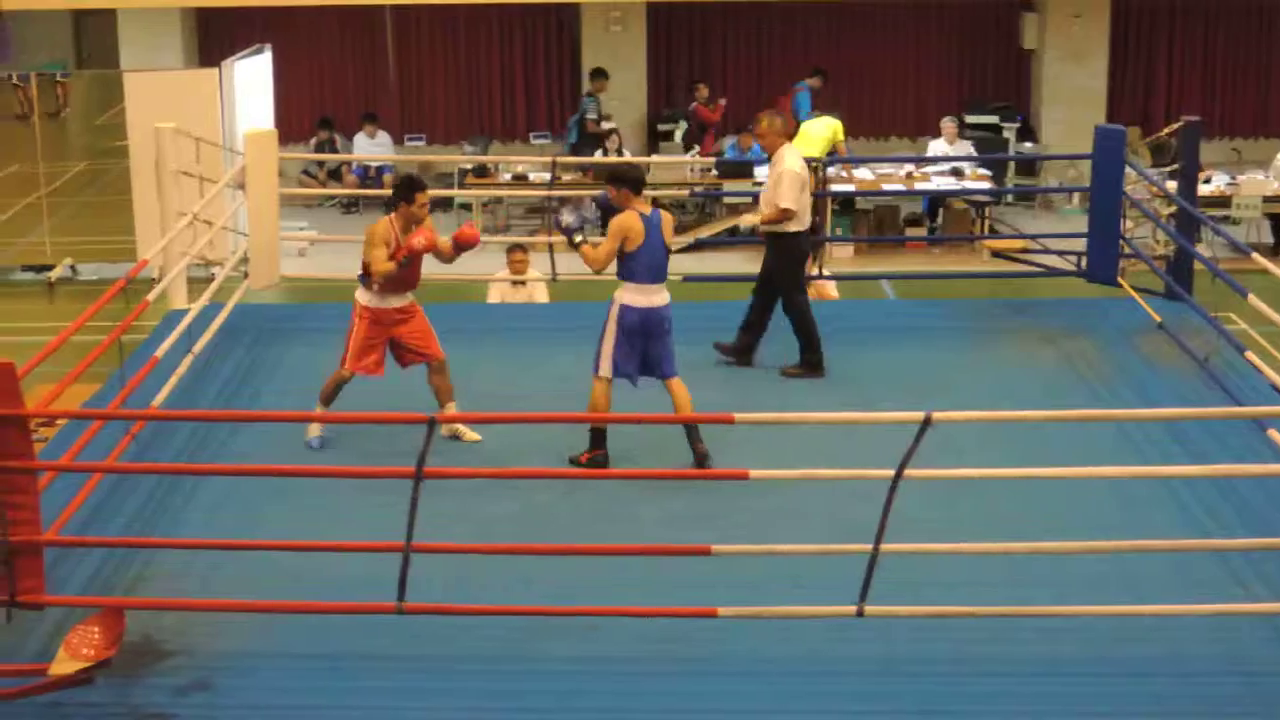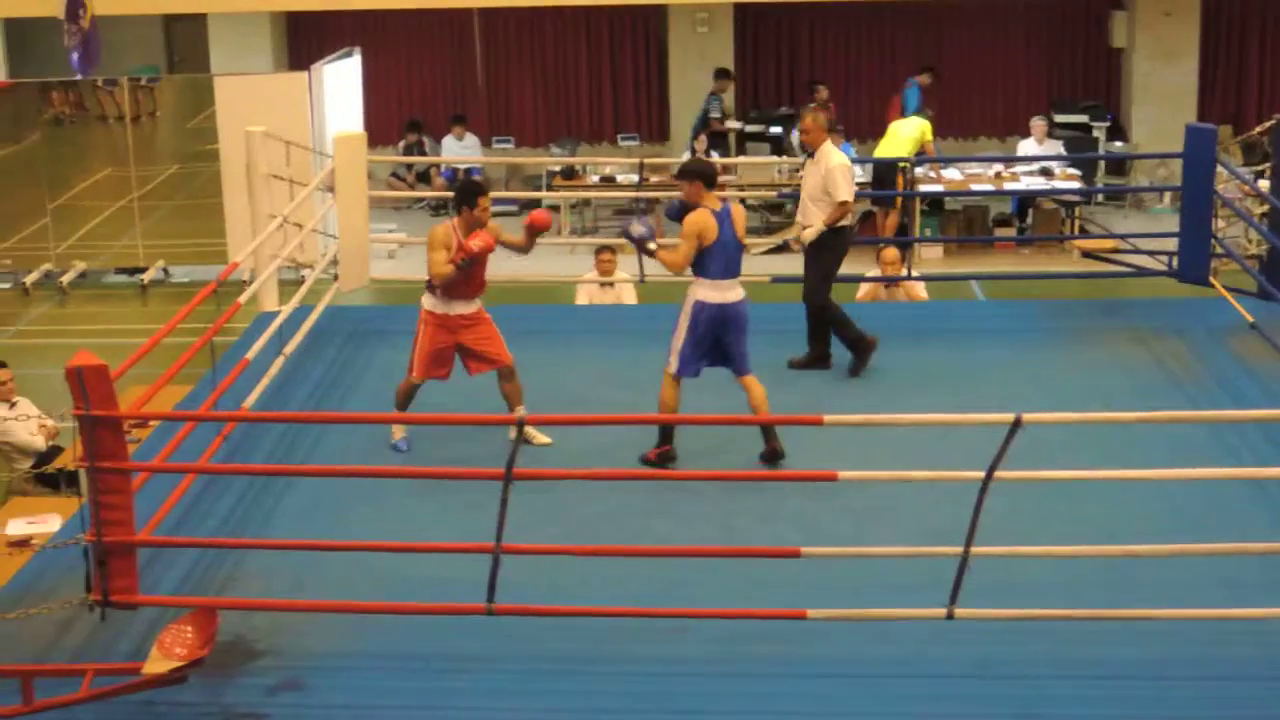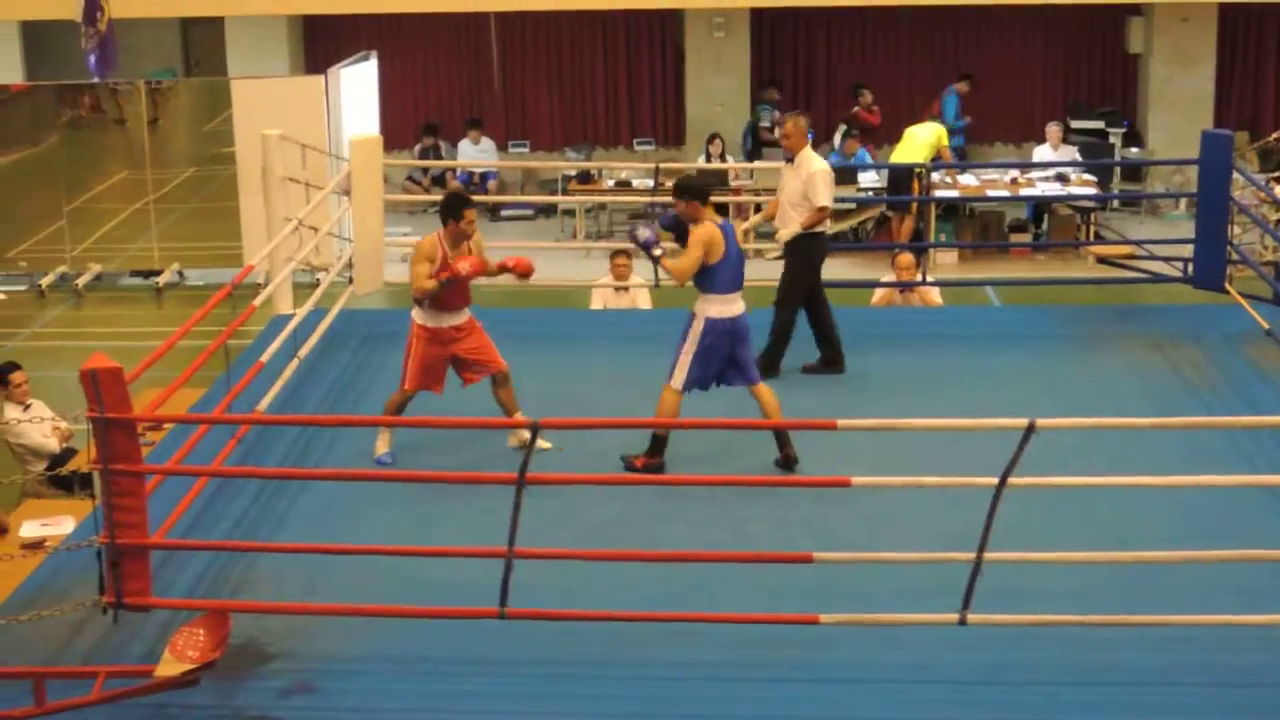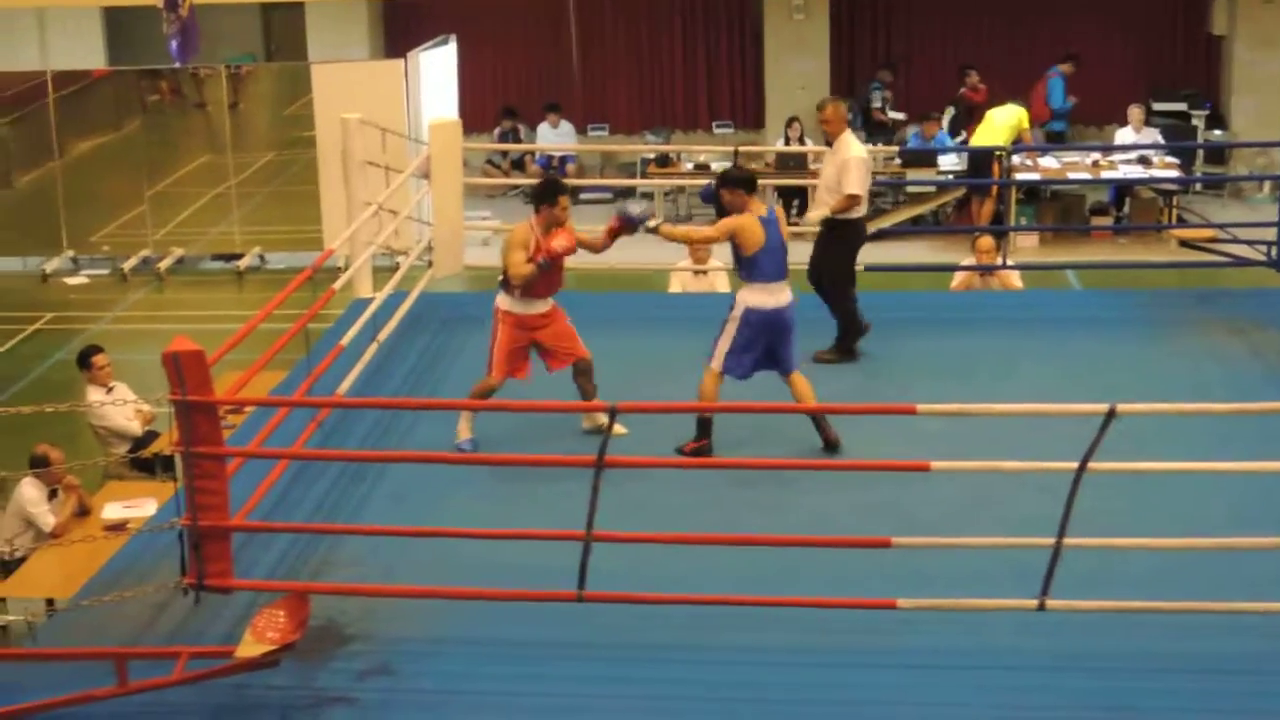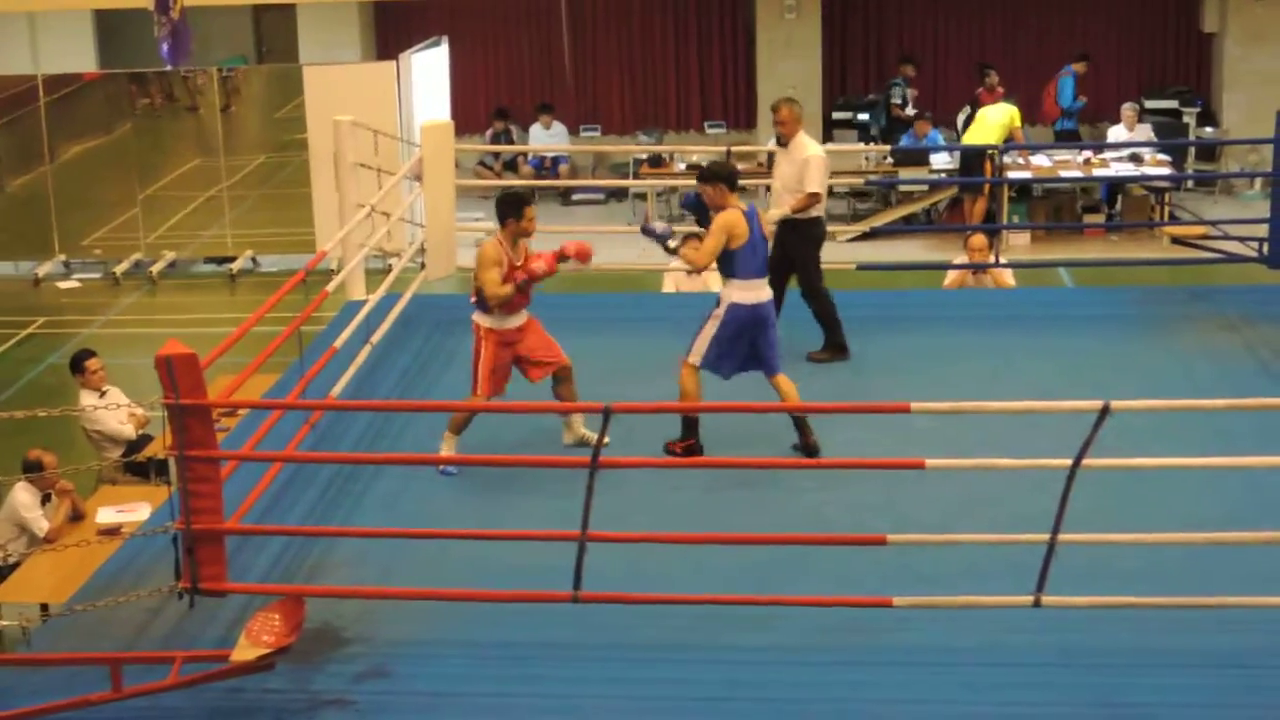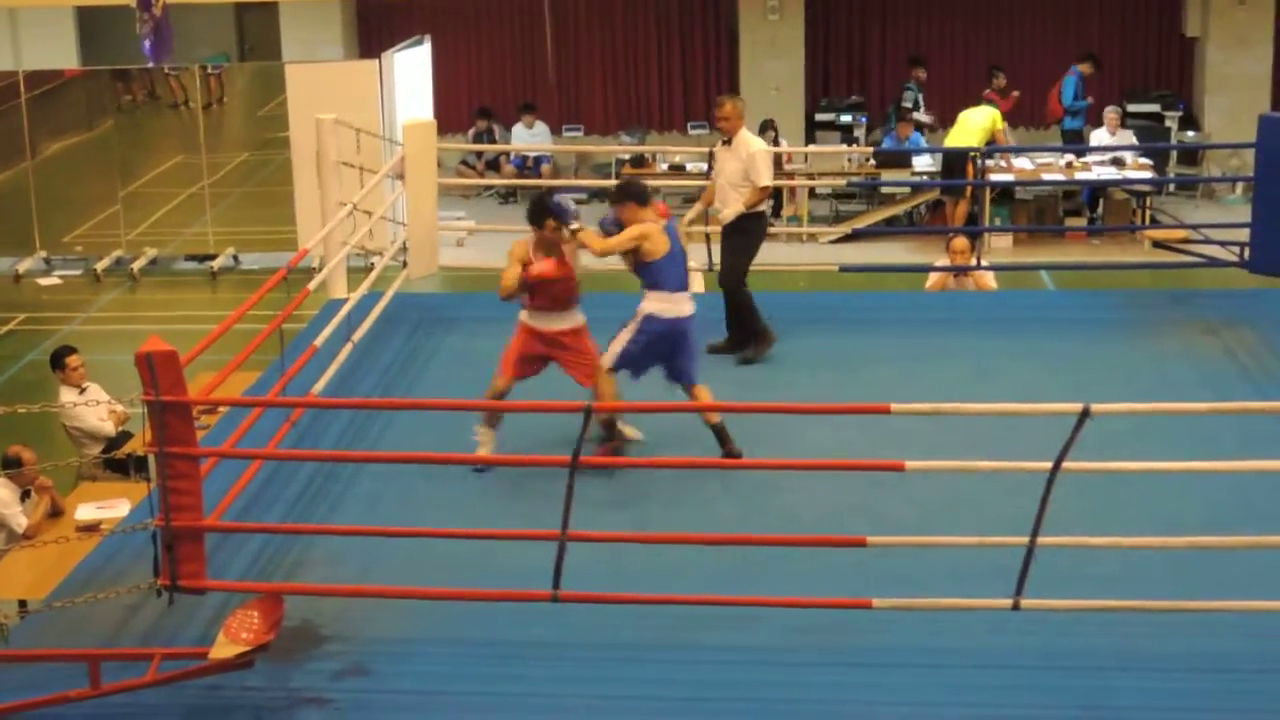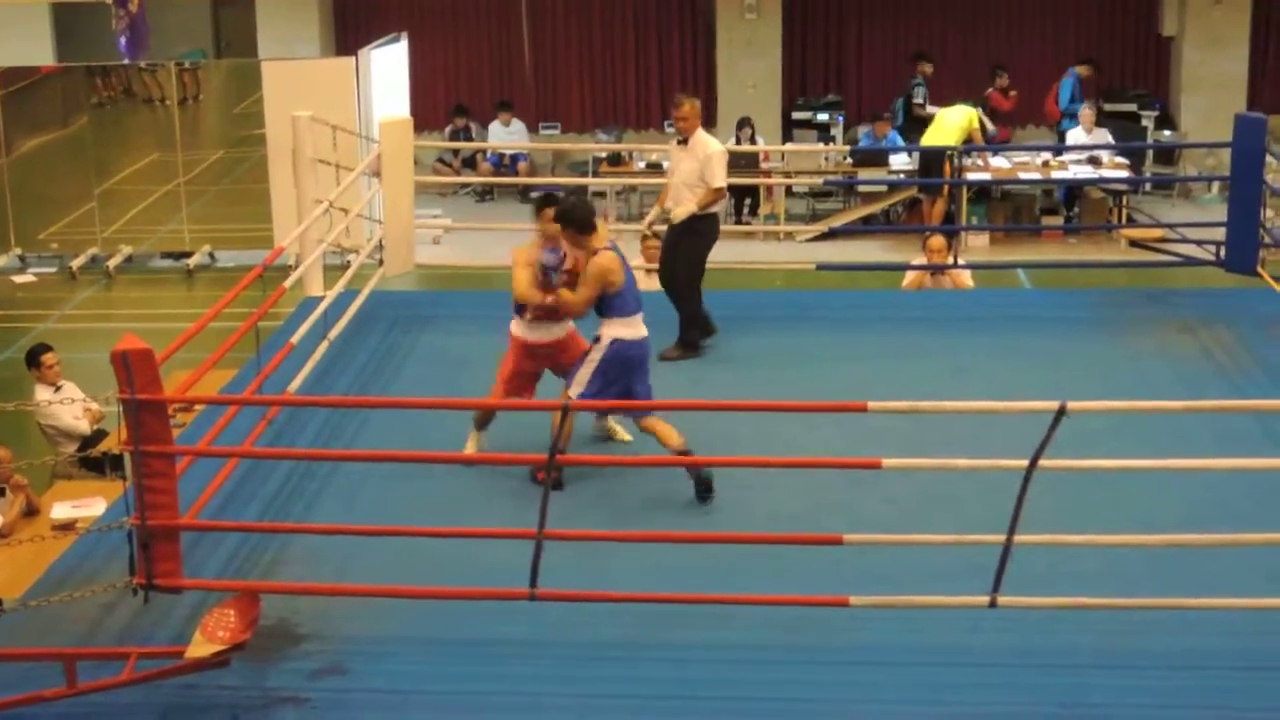
dt=0.4s
person 1, frame 1
left shoulder: (623, 222)
right shoulder: (666, 219)
left elbow: (597, 264)
left wrist: (575, 237)
left hip: (629, 307)
right hip: (660, 305)
left knee: (601, 377)
right knee: (671, 378)
left ankle: (596, 451)
right ankle: (697, 446)
person 1, frame 2
left shoulder: (695, 219)
right shoulder: (738, 212)
left elbow: (679, 264)
left wrist: (649, 245)
left hip: (704, 302)
right hip: (735, 301)
left knee: (672, 375)
right knee: (746, 375)
left ankle: (665, 447)
right ankle: (773, 443)
person 1, frame 3
left shoulder: (703, 232)
right shoulder: (729, 227)
left elbow: (681, 275)
left wrist: (655, 250)
right wrist: (683, 237)
left hip: (709, 318)
right hip: (736, 314)
left knee: (673, 387)
right knee: (755, 383)
left ankle: (653, 456)
right ankle: (787, 449)
person 1, frame 4
left shoulder: (739, 223)
right shoulder: (778, 215)
left elbow: (693, 236)
left wrist: (655, 226)
right wrist: (723, 212)
left hip: (753, 306)
right hip: (782, 304)
left knee: (713, 371)
right knee: (790, 371)
left ankle: (702, 440)
right ankle: (826, 432)
person 1, frame 5
left shoulder: (725, 219)
right shoulder: (755, 214)
left elbow: (701, 261)
left wrist: (671, 242)
right wrist: (705, 224)
left hip: (736, 303)
right hip: (762, 301)
left knee: (690, 365)
right knee: (774, 372)
left ankle: (690, 439)
right ankle: (807, 437)
person 1, frame 6
left shoulder: (642, 230)
right shoulder: (670, 226)
left elbow: (600, 248)
left wrist: (573, 226)
right wrist: (623, 246)
left hip: (656, 316)
right hip: (685, 314)
left knee: (606, 370)
right knee: (692, 385)
left ankle: (612, 439)
right ankle: (727, 445)
person 1, frame 7
left shoulder: (599, 263)
right shoulder: (610, 243)
left elbow: (576, 309)
left hip: (616, 340)
right hip: (639, 338)
left knee: (569, 402)
right knee: (644, 417)
left ankle: (553, 469)
right ankle: (696, 469)
person 2, frame 1
left shoulder: (423, 226)
right shoulder: (379, 230)
left elbow: (446, 255)
right elbow: (379, 274)
left wrist: (459, 244)
right wrist: (408, 255)
left hip: (404, 306)
right hip: (372, 308)
left knee: (437, 360)
right knee: (346, 372)
left ankle: (450, 422)
right ankle: (317, 420)
person 2, frame 2
left shoulder: (487, 229)
right shoulder: (441, 234)
left elbow: (522, 247)
right elbow: (437, 277)
left wrist: (532, 230)
right wrist: (466, 258)
left hip: (472, 312)
right hip: (438, 315)
left knee: (506, 366)
right knee: (416, 377)
left ankle: (520, 425)
right ankle: (398, 425)
person 2, frame 3
left shoulder: (473, 242)
right shoulder: (427, 247)
left elbow: (485, 269)
right elbow: (418, 290)
left wrist: (507, 266)
right wrist: (450, 276)
left hip: (462, 322)
right hip: (429, 327)
left knee: (500, 372)
right knee: (408, 390)
left ankle: (519, 433)
right ankle: (383, 438)
person 2, frame 4
left shoulder: (561, 228)
right shoulder: (520, 235)
left elbow: (594, 246)
right elbow: (516, 277)
left wrist: (613, 232)
right wrist: (547, 257)
left hip: (545, 309)
right hip: (513, 313)
left knee: (583, 362)
right knee: (495, 379)
left ankle: (594, 417)
right ankle: (465, 425)
person 2, frame 5
left shoulder: (524, 243)
right shoulder: (490, 250)
left elbow: (540, 273)
right elbow: (494, 296)
left wrist: (563, 255)
right wrist: (526, 277)
left hip: (521, 322)
right hip: (493, 329)
left knee: (563, 368)
right knee: (482, 397)
left ankle: (574, 430)
right ankle: (447, 447)
person 2, frame 6
left shoulder: (570, 240)
right shoulder: (521, 250)
right elbow: (505, 292)
right wrist: (528, 279)
left hip: (570, 327)
right hip: (533, 327)
left knee: (603, 385)
right knee: (500, 386)
left ankle: (612, 422)
right ankle: (487, 437)
person 2, frame 7
right shoulder: (526, 253)
right elbow: (521, 294)
left hip: (562, 337)
right hip: (527, 340)
right knee: (497, 401)
left ankle: (604, 421)
right ankle: (476, 437)
person 3, frame 1
left shoulder: (789, 167)
right shoulder: (780, 161)
left elbow: (785, 212)
left wrist: (755, 220)
right wrist: (759, 220)
left hip: (790, 242)
right hip: (780, 240)
left knee: (794, 302)
right knee: (764, 294)
left ankle: (812, 362)
right ankle: (744, 347)
person 3, frame 2
left shoulder: (834, 162)
right shoulder: (814, 160)
left elbow: (843, 204)
left wrist: (816, 229)
right wrist: (802, 228)
left hip: (830, 237)
right hip: (817, 237)
left knee: (816, 296)
right knee: (812, 296)
left ankle: (862, 342)
right ankle: (817, 353)
person 3, frame 3
left shoulder: (816, 168)
right shoulder: (790, 165)
left elbow: (823, 210)
right elbow: (779, 200)
left wrist: (794, 230)
right wrist: (755, 220)
left hip: (808, 243)
right hip: (798, 242)
left knee: (787, 302)
right knee: (814, 301)
left ankle: (769, 362)
right ankle: (832, 358)
person 3, frame 4
left shoulder: (853, 154)
right shoulder: (833, 149)
left elbow: (853, 198)
left wrist: (823, 213)
right wrist: (822, 215)
left hip: (846, 228)
right hip: (832, 225)
left knee: (839, 286)
right knee: (817, 276)
left ankle: (845, 347)
right ankle: (854, 325)
person 3, frame 5
left shoulder: (811, 153)
right shoulder: (782, 149)
left elbow: (814, 196)
left wrist: (784, 212)
right wrist: (776, 217)
left hip: (805, 227)
right hip: (787, 227)
left knee: (811, 287)
right knee: (773, 282)
left ankle: (836, 345)
person 3, frame 6
left shoulder: (755, 148)
right shoulder: (721, 148)
left elbow: (765, 189)
left wrist: (737, 209)
right wrist: (697, 210)
left hip: (749, 223)
right hip: (731, 223)
left knee: (730, 281)
right knee: (732, 281)
left ankle: (760, 335)
right ankle: (738, 337)
person 3, frame 7
left shoulder: (711, 149)
right shoulder: (676, 146)
left elbow: (718, 191)
left wrist: (690, 208)
right wrist: (656, 210)
left hip: (701, 224)
right hip: (677, 222)
left knee: (687, 282)
right knee: (668, 277)
left ankle: (689, 342)
right ankle: (701, 325)
